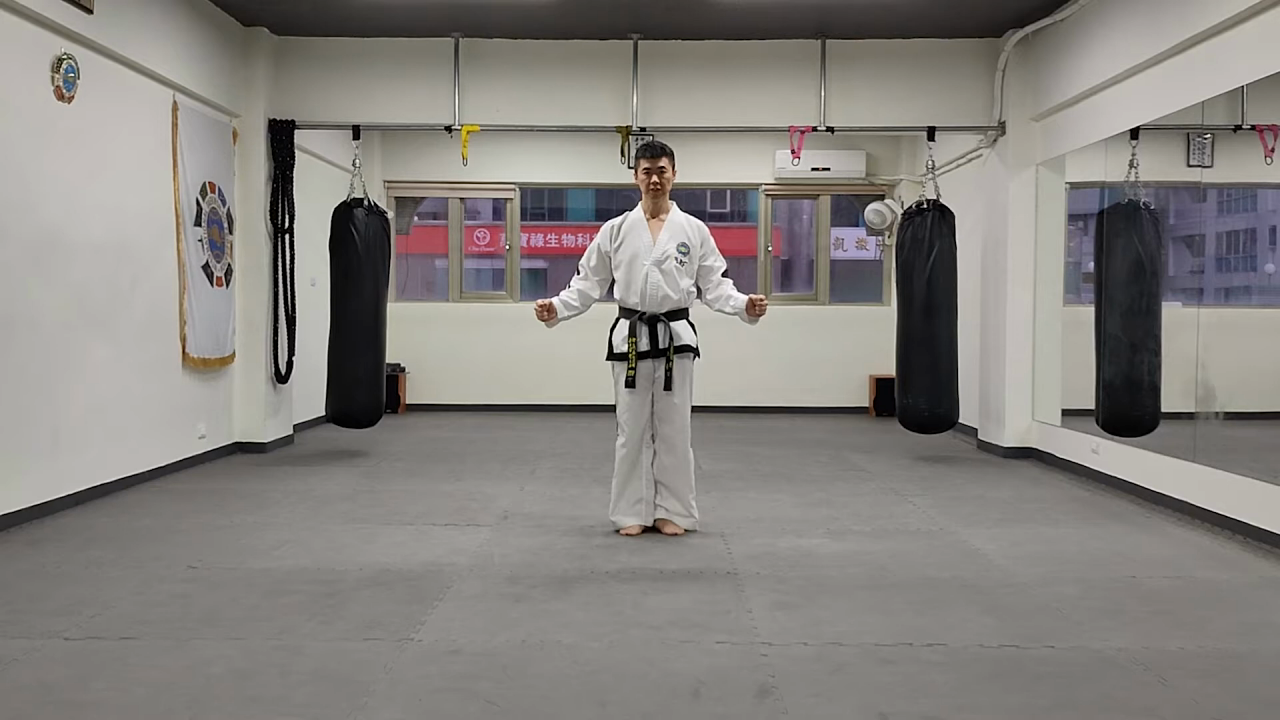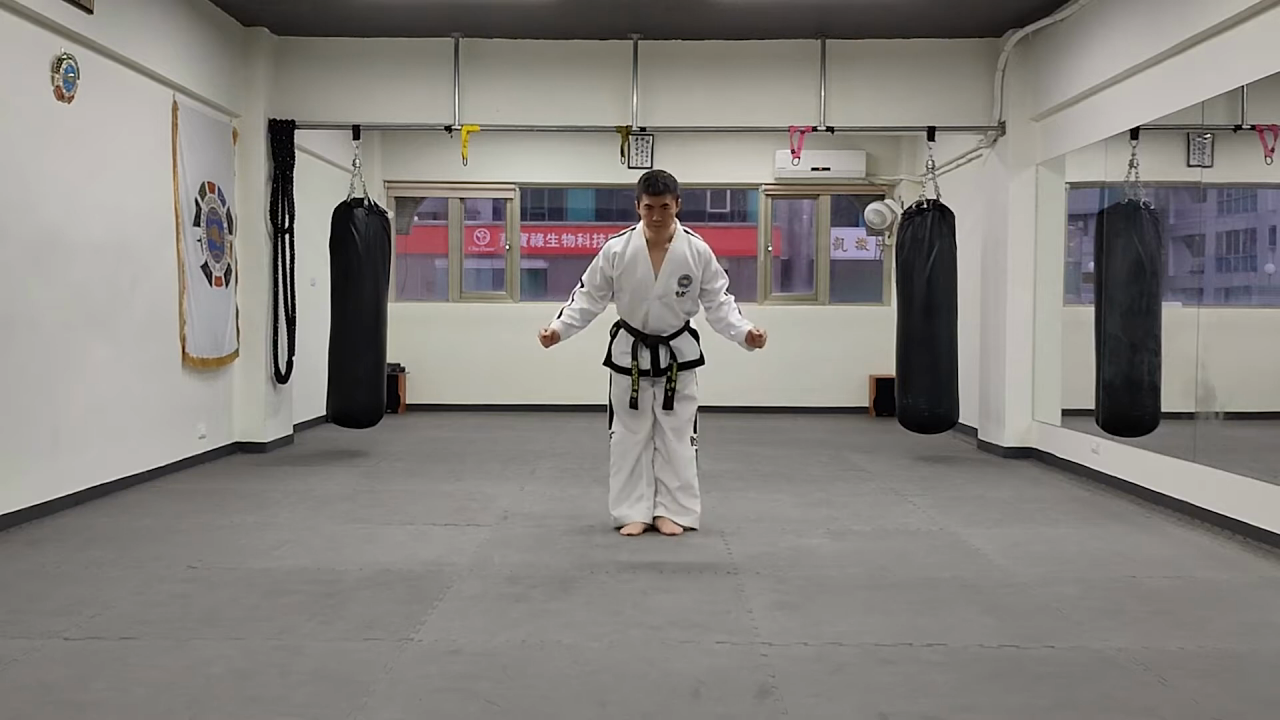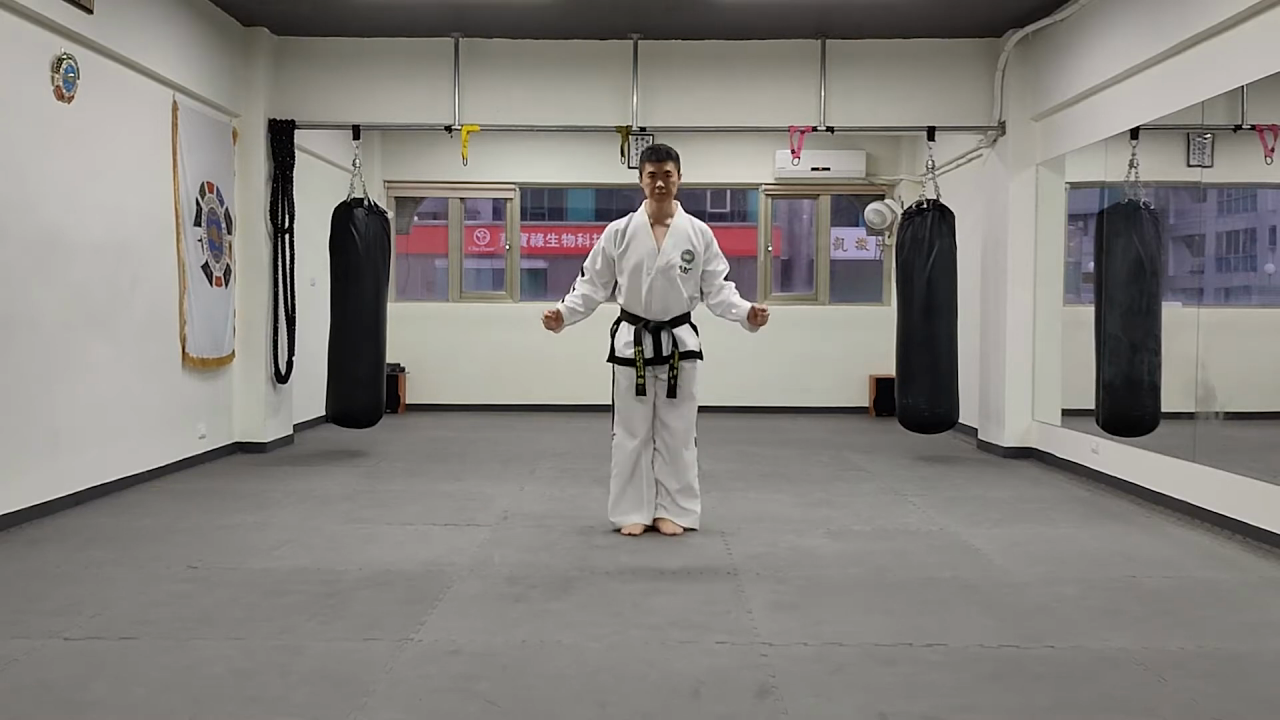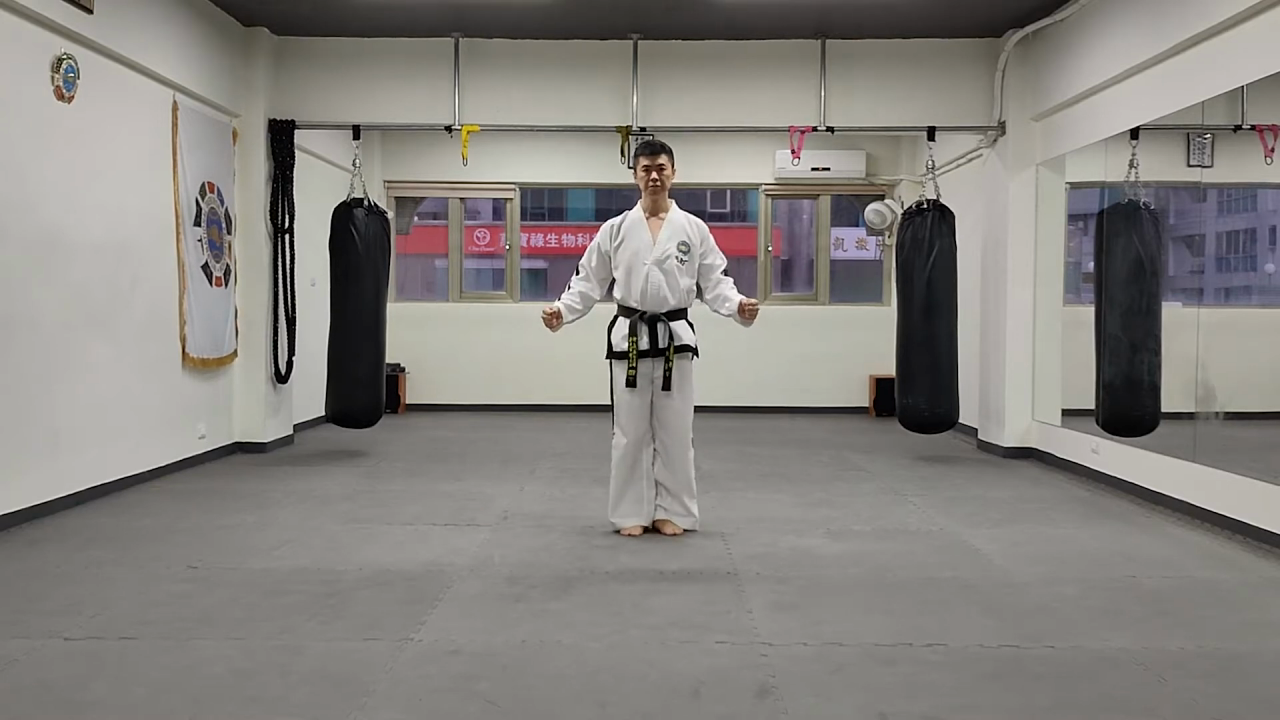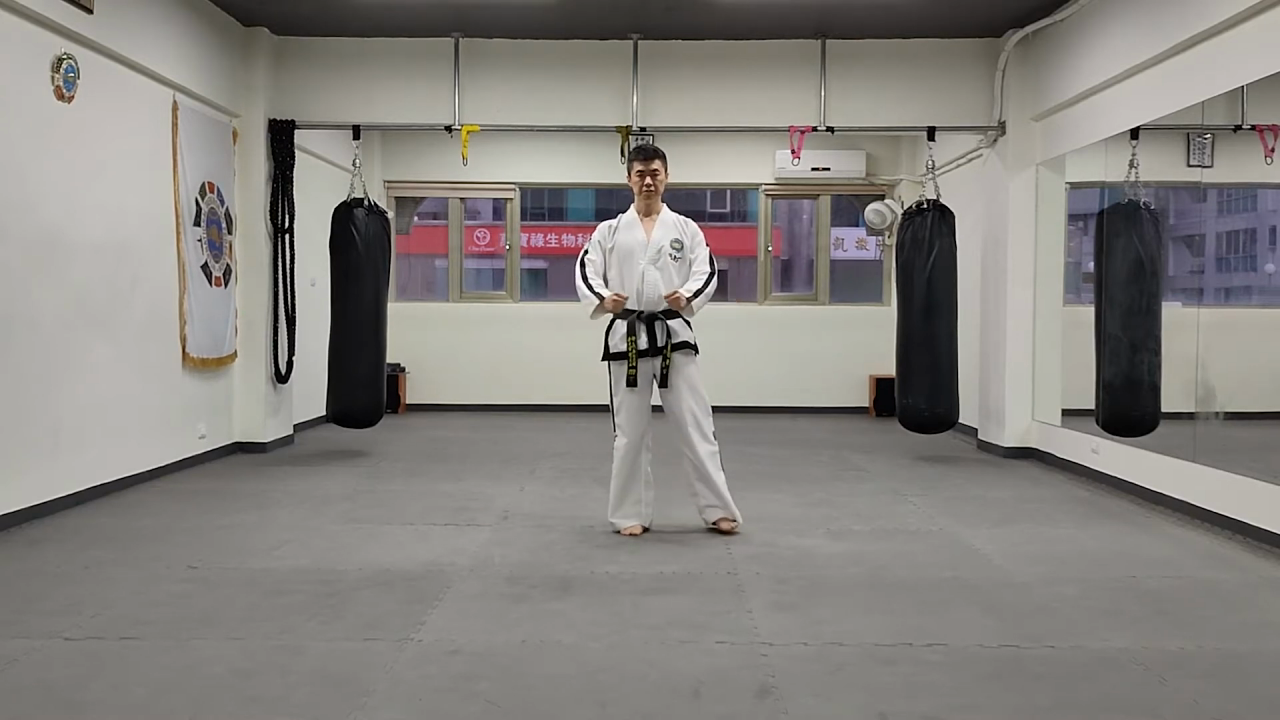
dt=0.7s
person 1, frame 1
left shoulder: (694, 230)
right shoulder: (615, 230)
left elbow: (714, 284)
right elbow: (589, 282)
left wrist: (745, 305)
right wrist: (556, 307)
left hip: (676, 337)
right hip: (630, 337)
left knee: (674, 431)
right knee: (631, 430)
left ankle: (672, 512)
right ankle: (633, 513)
person 1, frame 2
left shoulder: (697, 251)
right shoulder: (617, 249)
left elbow: (719, 302)
right elbow: (588, 296)
left wrist: (745, 332)
right wrist: (558, 328)
left hip: (678, 352)
right hip: (630, 351)
left knee: (677, 435)
right knee: (630, 434)
left ankle: (671, 511)
right ankle: (634, 512)
person 1, frame 3
left shoulder: (698, 233)
right shoulder: (619, 232)
left elbow: (717, 288)
right elbow: (592, 284)
left wrist: (746, 313)
right wrist: (563, 313)
left hip: (679, 342)
right hip: (632, 342)
left knee: (676, 432)
right knee: (631, 433)
left ankle: (673, 510)
right ankle: (634, 512)
person 1, frame 4
left shoulder: (694, 228)
right shoulder: (615, 229)
left elbow: (714, 281)
right elbow: (589, 281)
left wrist: (738, 306)
right wrist: (562, 310)
left hip: (675, 336)
right hip: (629, 337)
left knee: (675, 431)
right knee: (630, 431)
left ankle: (672, 512)
right ankle: (633, 513)
person 1, frame 5
left shoulder: (685, 229)
right shoulder: (608, 231)
left elbow: (707, 274)
right elbow: (586, 275)
left wrist: (687, 298)
right wrist: (603, 299)
left hip: (674, 336)
right hip: (627, 338)
left knee: (696, 425)
right knee: (630, 431)
left ankle: (718, 509)
right ankle: (631, 514)
